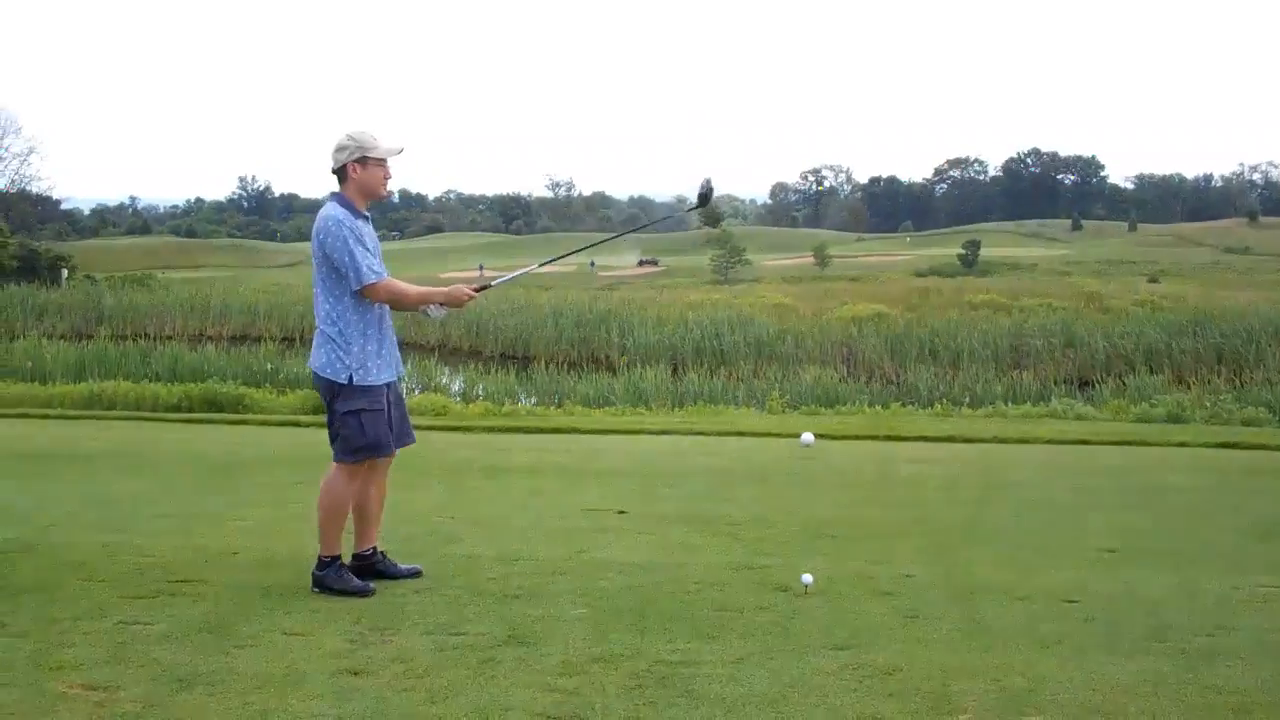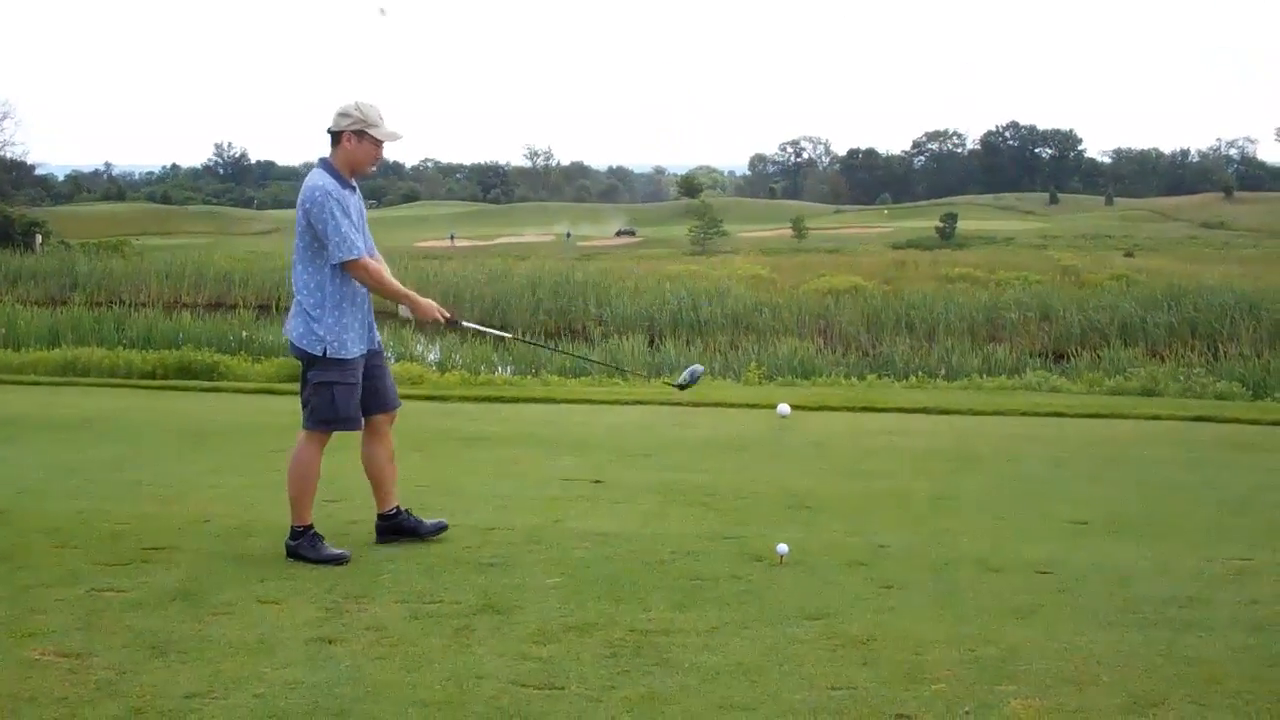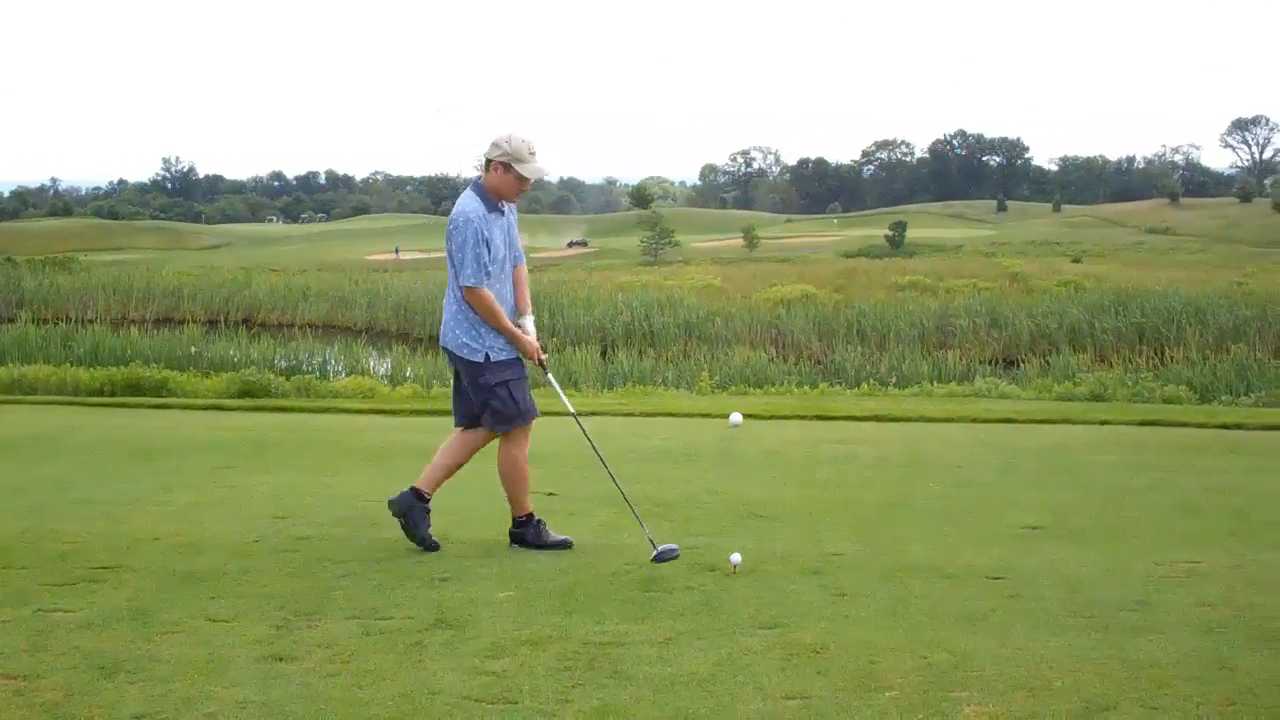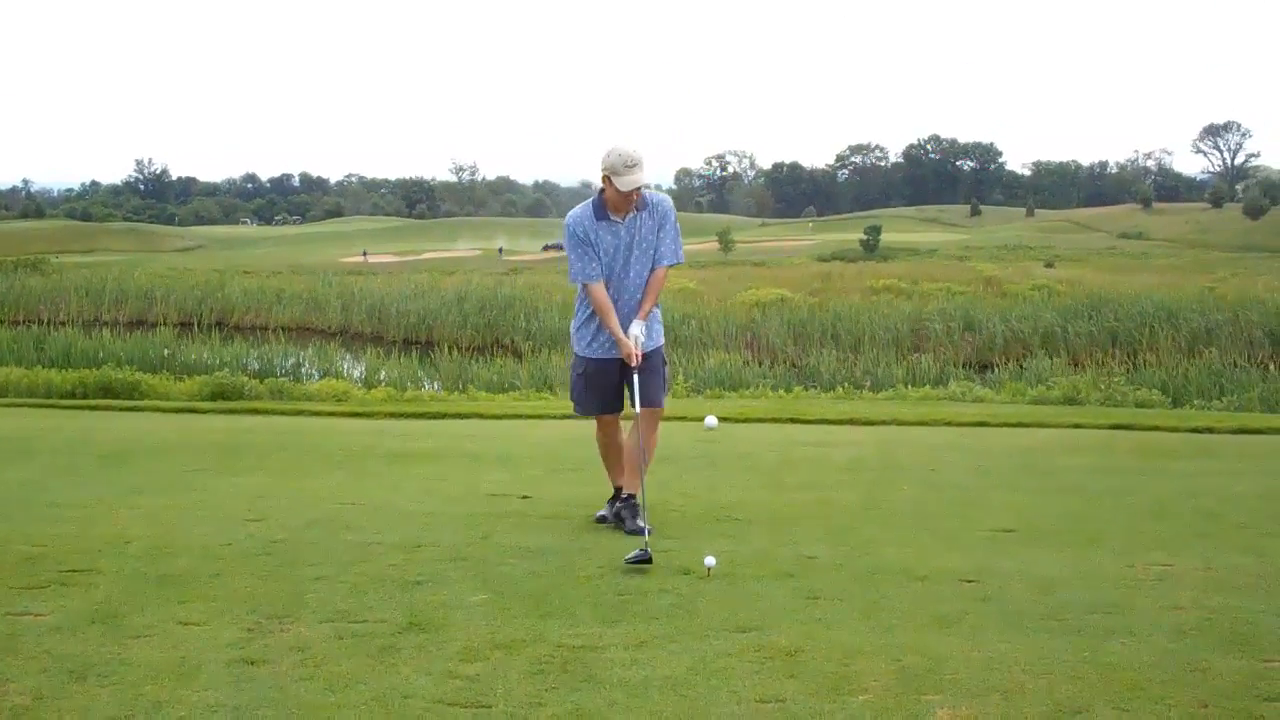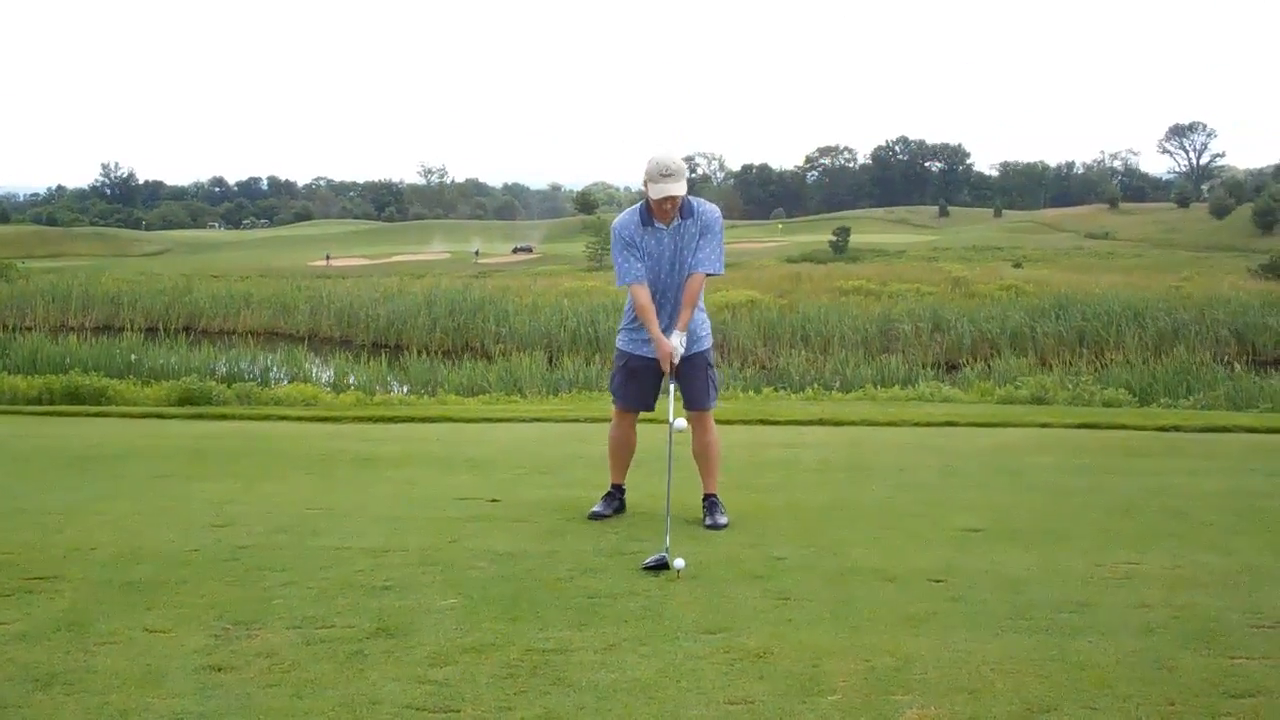
dt=1s
person 1, frame 1
left shoulder: (360, 221)
right shoulder: (334, 222)
left elbow: (384, 290)
right elbow: (377, 289)
left wrist: (430, 299)
right wrist: (441, 295)
left hip: (377, 364)
right hip: (350, 367)
left knee: (379, 459)
right knee: (350, 463)
left ankle: (366, 555)
right ankle: (327, 565)
person 1, frame 2
left shoulder: (350, 189)
right shoulder: (322, 191)
left elbow: (370, 255)
right elbow: (355, 265)
left wrist: (404, 297)
right wrist: (413, 301)
left hip: (360, 332)
right hip: (329, 336)
left knee: (382, 419)
right knee: (318, 432)
left ankle: (392, 517)
right ankle: (300, 534)
person 1, frame 3
left shoulder: (506, 207)
right shoulder: (468, 216)
left elbow: (517, 264)
right elbow: (473, 291)
left wrist: (527, 321)
right wrist: (517, 338)
left hip: (495, 340)
right hip: (483, 343)
left knee: (474, 431)
right knee: (515, 429)
left ankle: (415, 499)
right ankle: (523, 524)
person 1, frame 4
left shoulder: (661, 207)
right shoulder: (578, 222)
left elbow: (661, 268)
right elbow: (593, 286)
left wrist: (639, 323)
right wrist: (619, 337)
left hip: (646, 331)
right hip: (595, 337)
left knee: (650, 414)
right knee: (606, 419)
left ankle: (632, 502)
right ankle: (619, 493)
person 1, frame 5
left shoulder: (708, 216)
right shoulder: (625, 226)
left elbow: (698, 276)
right elbow: (637, 288)
left wrist: (679, 330)
right wrist: (658, 338)
left hip: (691, 337)
right hip: (638, 338)
left knee: (701, 416)
right knee: (624, 414)
left ankle: (711, 499)
right ankle: (616, 492)
